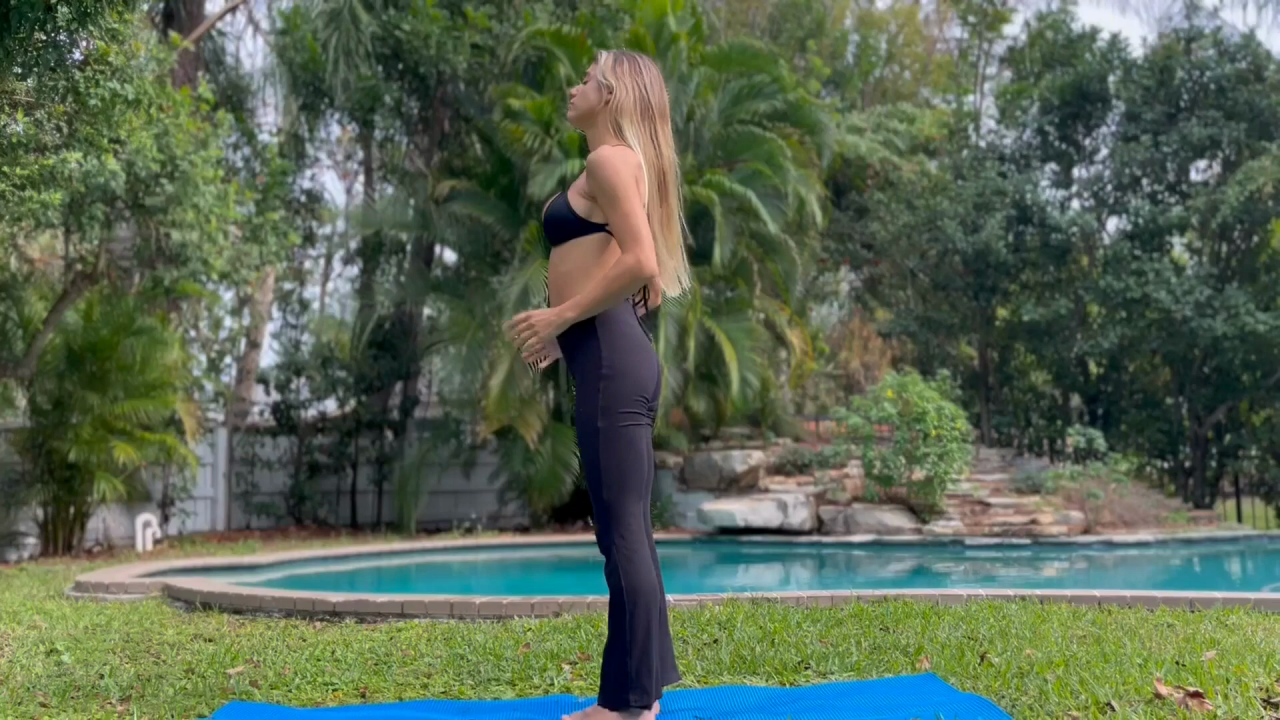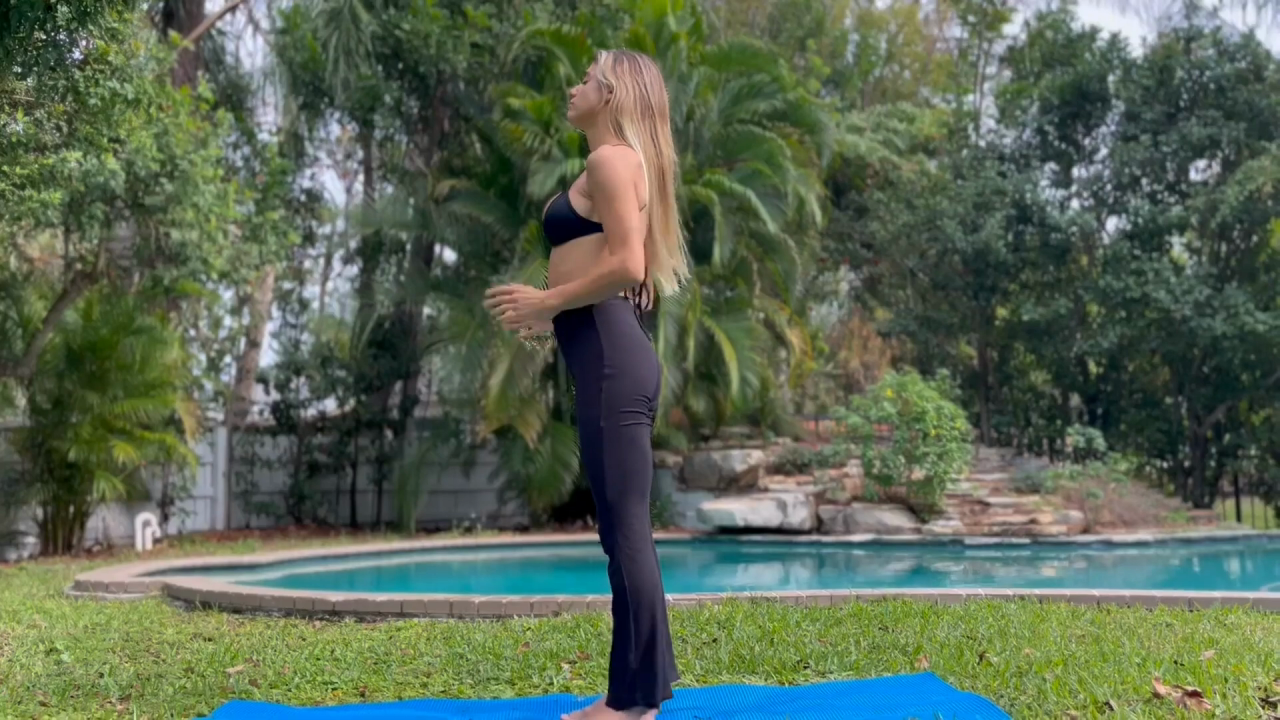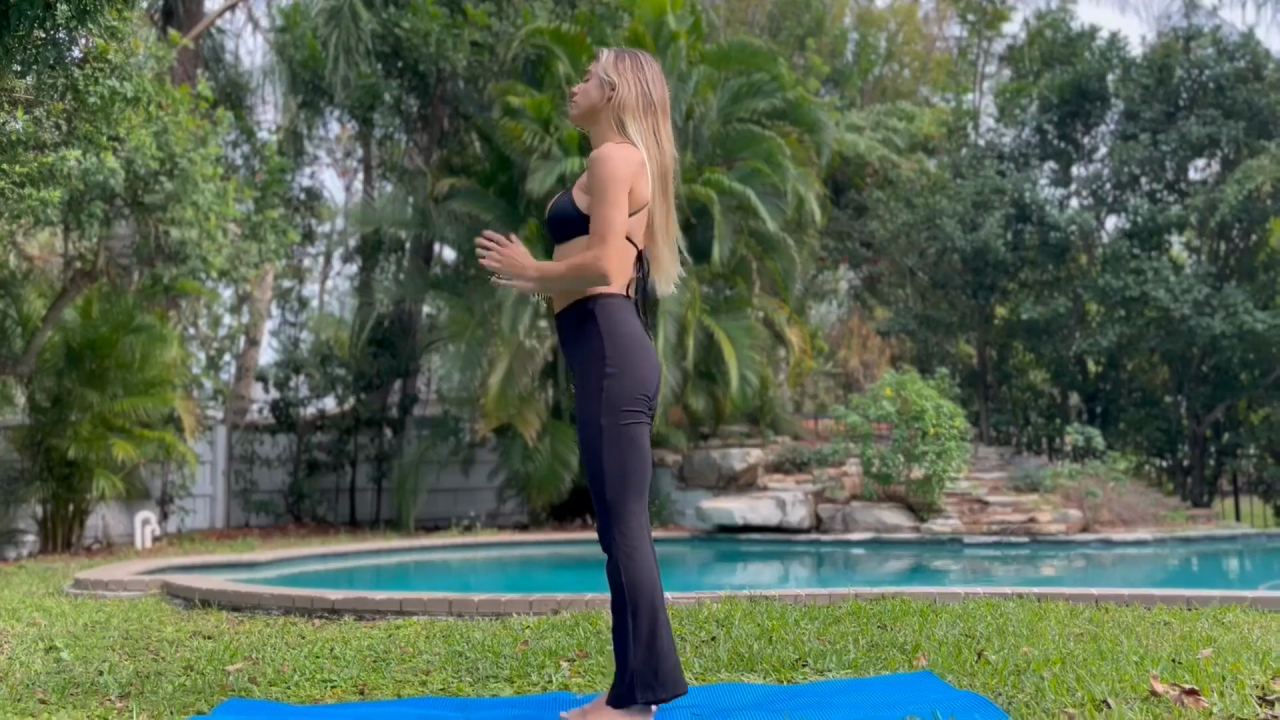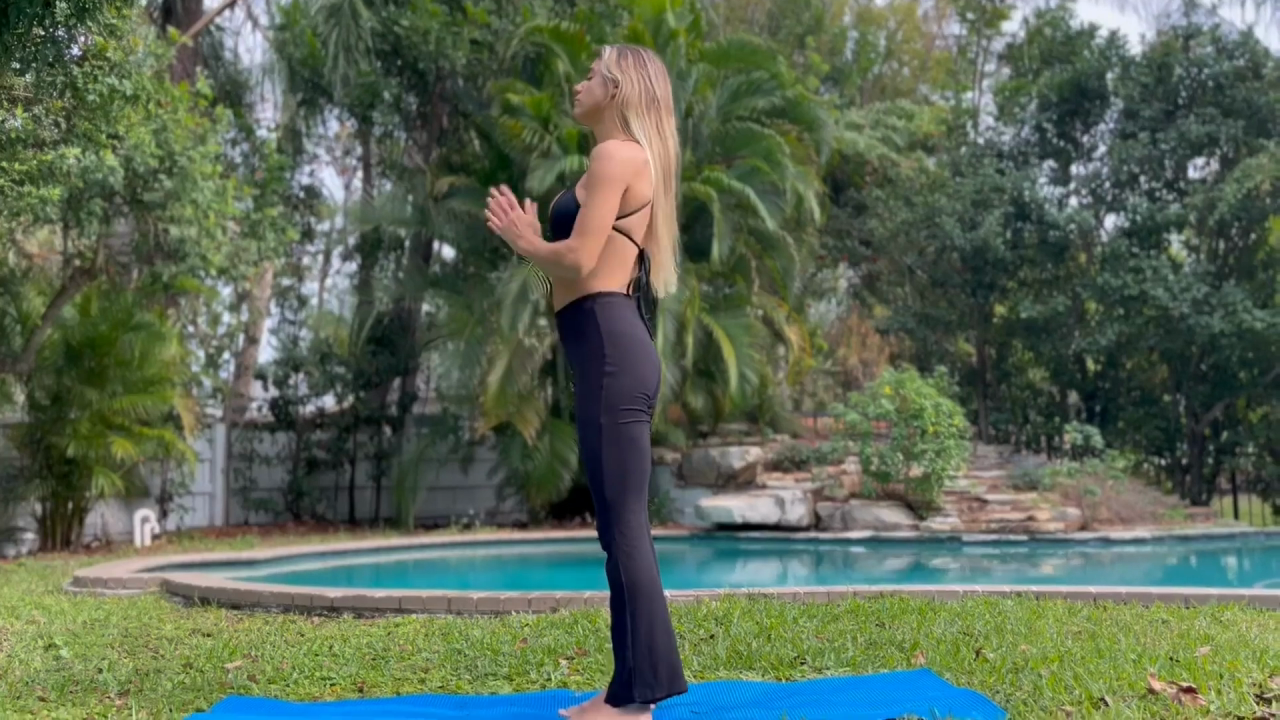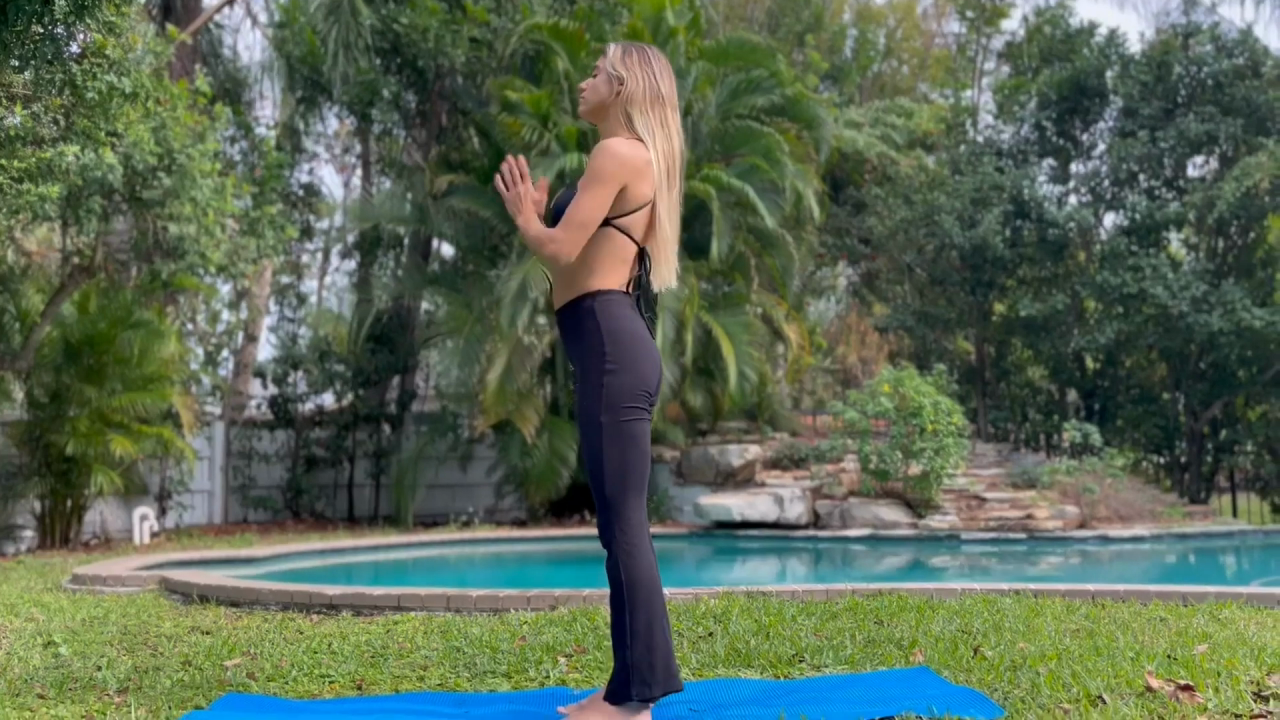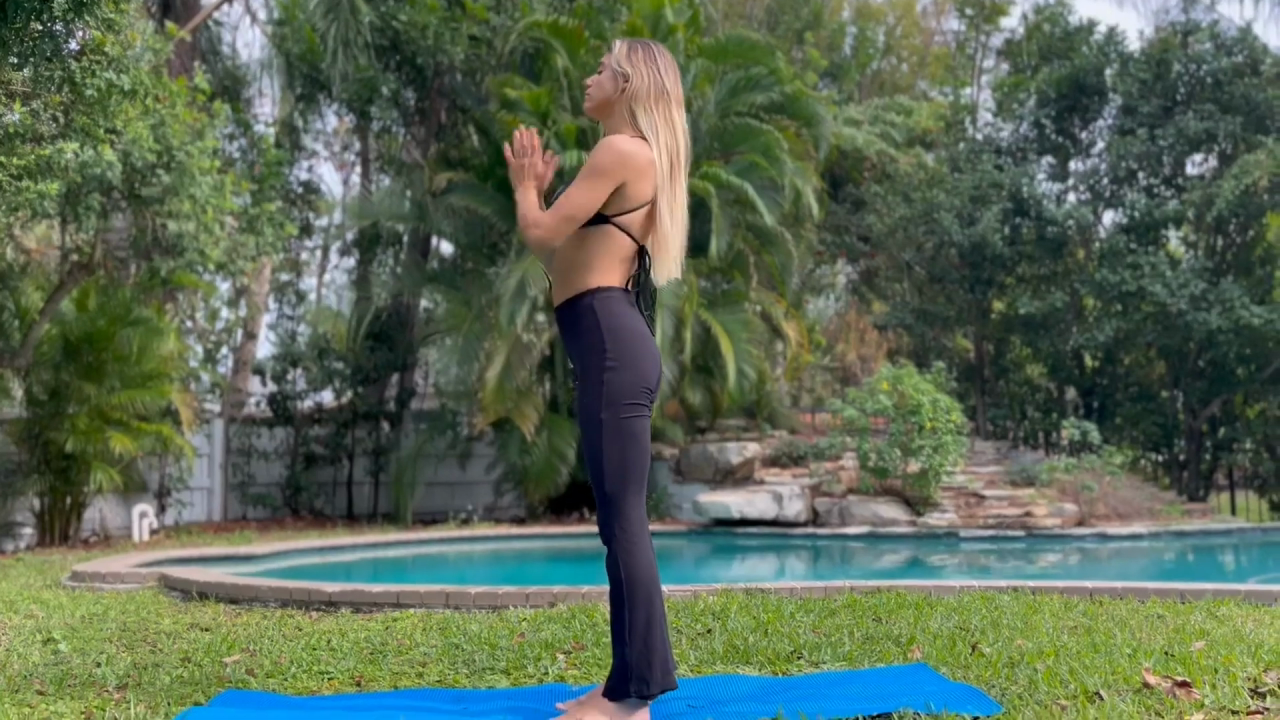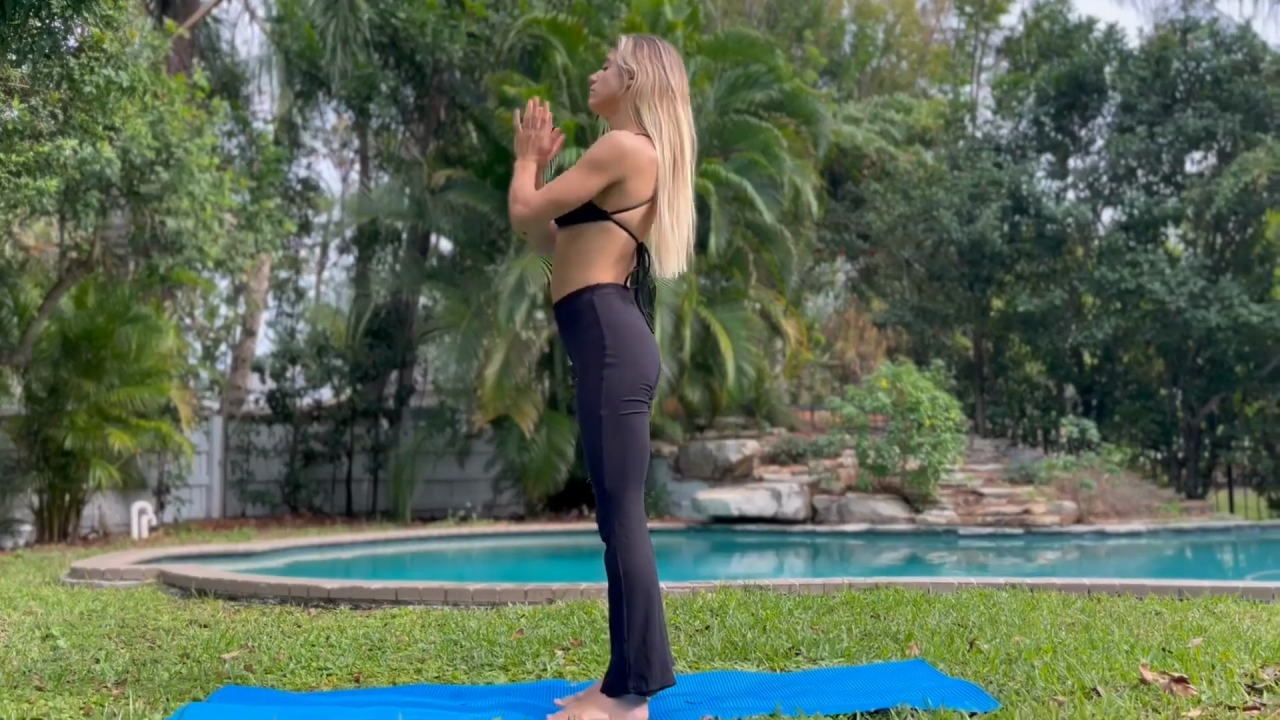
dt=0.1s
person 1, frame 1
left shoulder: (612, 162)
right shoulder: (608, 171)
left elbow: (643, 263)
left wrist: (557, 319)
right wrist: (557, 322)
left hip: (610, 358)
right hip: (609, 359)
left knee: (622, 530)
right knee: (622, 530)
person 1, frame 2
left shoulder: (612, 161)
right shoulder: (612, 168)
left elbow: (628, 264)
left wrist: (544, 300)
right wrist: (544, 302)
left hip: (609, 356)
right hip: (608, 356)
left knee: (624, 529)
right knee: (623, 529)
person 1, frame 3
left shoulder: (615, 158)
right shoulder: (615, 166)
left elbow: (596, 265)
left wrist: (530, 273)
right wrist: (533, 268)
left hip: (610, 354)
right hip: (609, 354)
left knee: (624, 529)
right knee: (623, 530)
person 1, frame 4
left shoulder: (616, 156)
right shoulder: (622, 163)
left elbow: (579, 262)
left wrist: (527, 241)
right wrist: (531, 237)
left hip: (610, 351)
right hip: (609, 351)
left knee: (623, 528)
right knee: (622, 527)
person 1, frame 5
left shoulder: (619, 153)
right shoulder: (623, 162)
left elbow: (561, 252)
left wrist: (522, 212)
right wrist: (535, 216)
left hip: (612, 350)
right hip: (610, 350)
left knee: (623, 523)
right knee: (622, 525)
person 1, frame 6
left shoulder: (620, 150)
right shoulder: (629, 159)
left elbow: (543, 237)
right elbow: (571, 250)
left wrist: (525, 186)
right wrist: (537, 190)
left hip: (610, 346)
right hip: (610, 346)
left knee: (622, 520)
right knee: (621, 520)
person 1, frame 7
left shoulder: (624, 147)
right shoulder: (625, 157)
left elbow: (525, 214)
right elbow: (543, 237)
left wrist: (528, 157)
right wrist: (537, 164)
left hip: (609, 342)
right hip: (606, 343)
left knee: (621, 519)
right knee: (619, 519)
